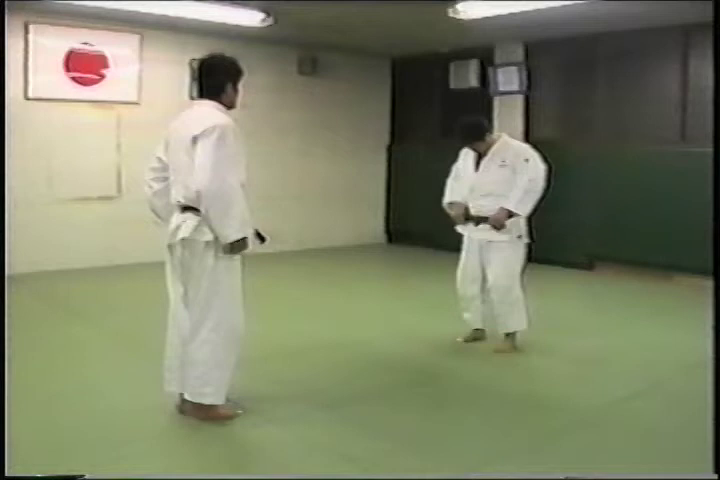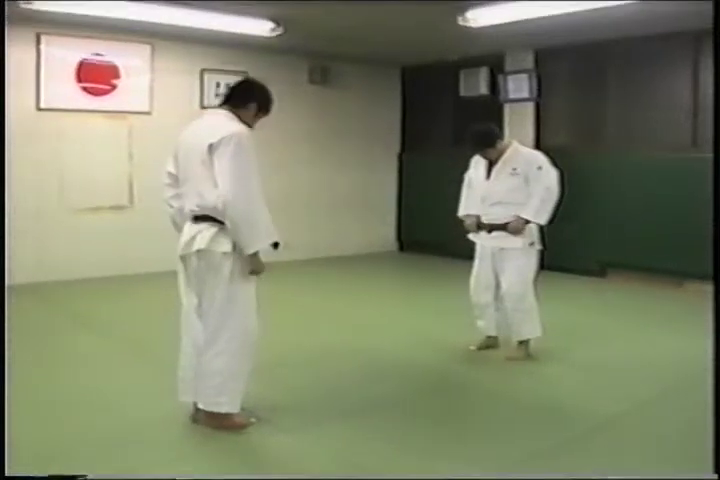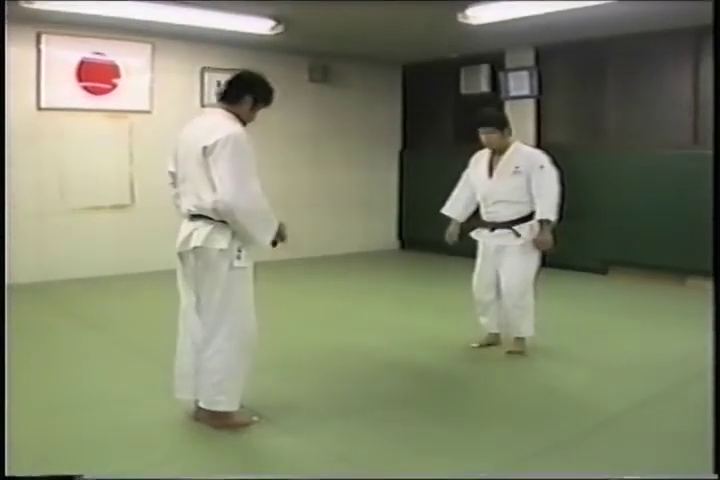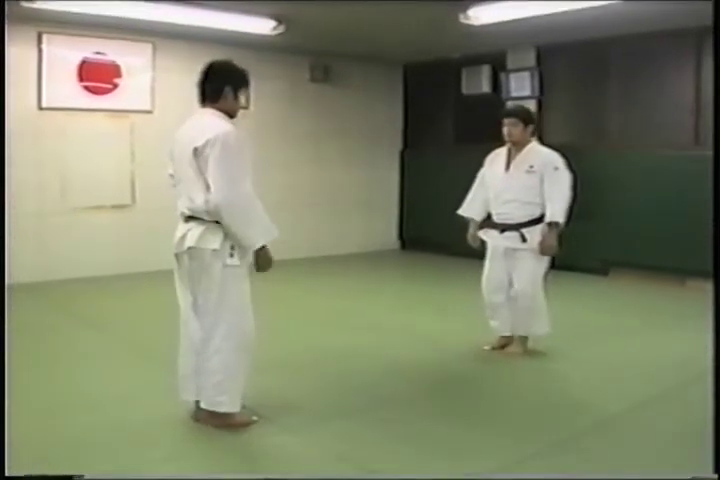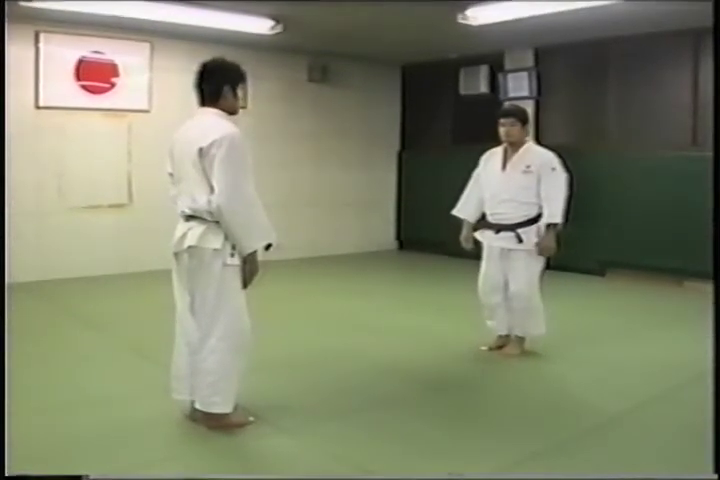
dt=0.7s
person 1, frame 1
left shoulder: (182, 122)
right shoulder: (218, 124)
left elbow: (157, 180)
right elbow: (212, 185)
left wrist: (176, 219)
right wrist: (235, 232)
left hip: (183, 229)
right hip: (210, 235)
left knee: (187, 313)
right knee: (216, 317)
left ankle: (188, 392)
right ankle: (202, 400)
person 1, frame 2
left shoulder: (191, 131)
right shoulder: (234, 133)
left elbow: (173, 190)
right elbow: (238, 197)
right wrist: (253, 249)
left hip: (194, 237)
right hip: (223, 242)
left knee: (199, 322)
right knee: (229, 326)
left ankle: (200, 401)
right ankle: (216, 409)
person 1, frame 3
left shoulder: (192, 128)
right shoulder: (231, 134)
left elbow: (177, 184)
right elbow: (238, 198)
right wrist: (271, 228)
left hip: (193, 235)
right hip: (220, 240)
left knee: (198, 320)
right knee: (229, 324)
left ankle: (202, 399)
right ankle: (216, 406)
person 1, frame 4
left shoulder: (187, 130)
right shoulder: (223, 133)
right elbow: (230, 198)
right wrist: (259, 243)
left hip: (190, 235)
right hip: (217, 241)
left knee: (198, 322)
right knee: (228, 325)
left ankle: (202, 399)
right ankle: (218, 407)
person 1, frame 5
left shoulder: (185, 132)
right shoulder: (225, 134)
right elbow: (233, 199)
right wrist: (251, 248)
left hip: (188, 234)
right hip: (216, 241)
left knee: (194, 321)
right knee: (223, 326)
left ankle: (198, 400)
right ankle: (214, 407)
person 2, frame 1
left shoulder: (519, 152)
right shoulder: (466, 154)
left elbow: (533, 183)
right elbow: (455, 180)
left wrist: (507, 211)
right wrist: (454, 204)
left hip: (506, 230)
right hip: (474, 228)
left knee: (503, 282)
right knee: (468, 279)
left ankle: (510, 335)
right ankle: (478, 327)
person 2, frame 2
left shoulder: (530, 159)
right shoulder: (477, 162)
left elbow: (547, 190)
right elbow: (470, 189)
left wrist: (524, 219)
right wrist: (470, 215)
left hip: (517, 237)
right hip: (487, 236)
left knee: (516, 289)
right knee: (481, 287)
left ankle: (523, 343)
right ankle: (491, 335)
person 2, frame 3
left shoulder: (532, 158)
right shoulder: (478, 159)
left elbow: (547, 193)
right elbow: (466, 191)
left wrist: (545, 229)
right wrist: (455, 222)
left hip: (520, 234)
right hip: (489, 234)
left knee: (515, 287)
right knee: (483, 285)
left ankle: (520, 338)
right ankle: (492, 332)
person 2, frame 4
left shoulder: (548, 159)
right shoulder: (495, 157)
left elbow: (558, 197)
right elbow: (481, 192)
left wrist: (552, 232)
right wrist: (474, 225)
left hip: (529, 236)
right hip: (498, 235)
left knee: (526, 289)
right knee: (493, 287)
left ankle: (522, 337)
right ankle: (505, 333)
person 2, frame 5
left shoulder: (543, 159)
right shoulder: (489, 158)
left elbow: (554, 197)
right elbow: (475, 193)
left wrist: (549, 233)
right wrist: (467, 227)
left hip: (526, 236)
right hip: (494, 235)
left knee: (522, 289)
right knee: (490, 287)
left ankle: (519, 338)
right ankle: (502, 333)
